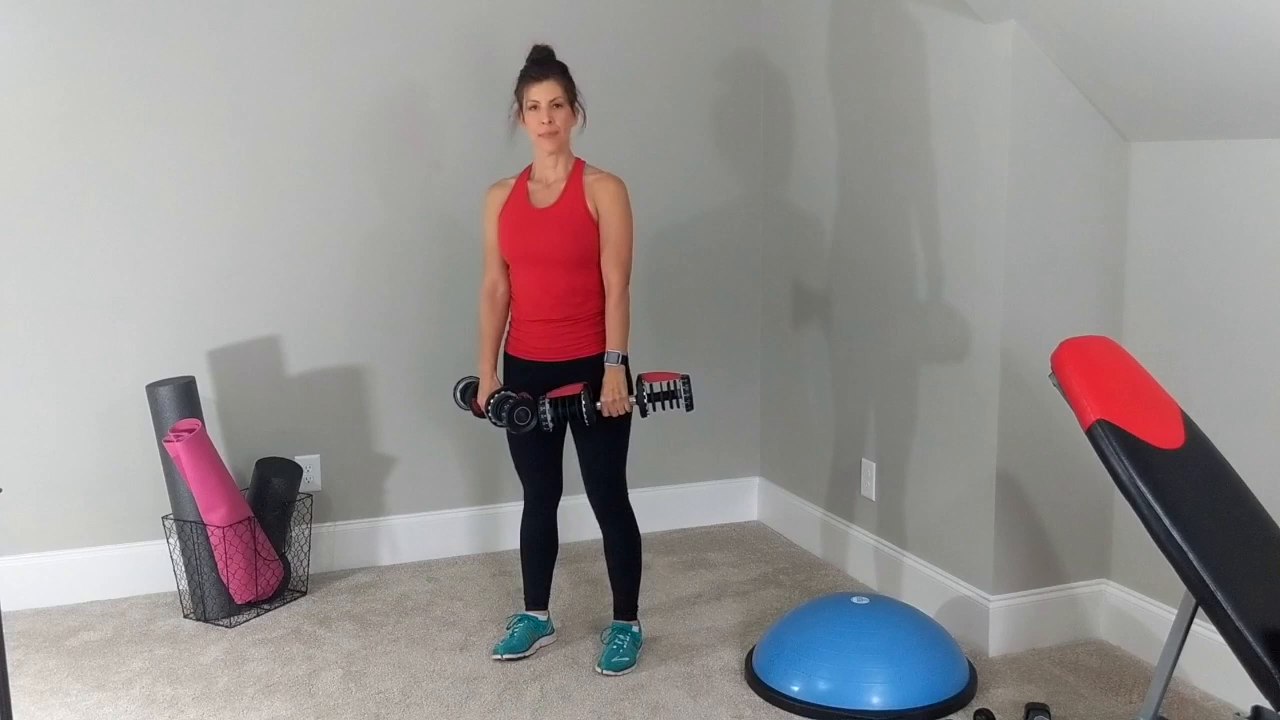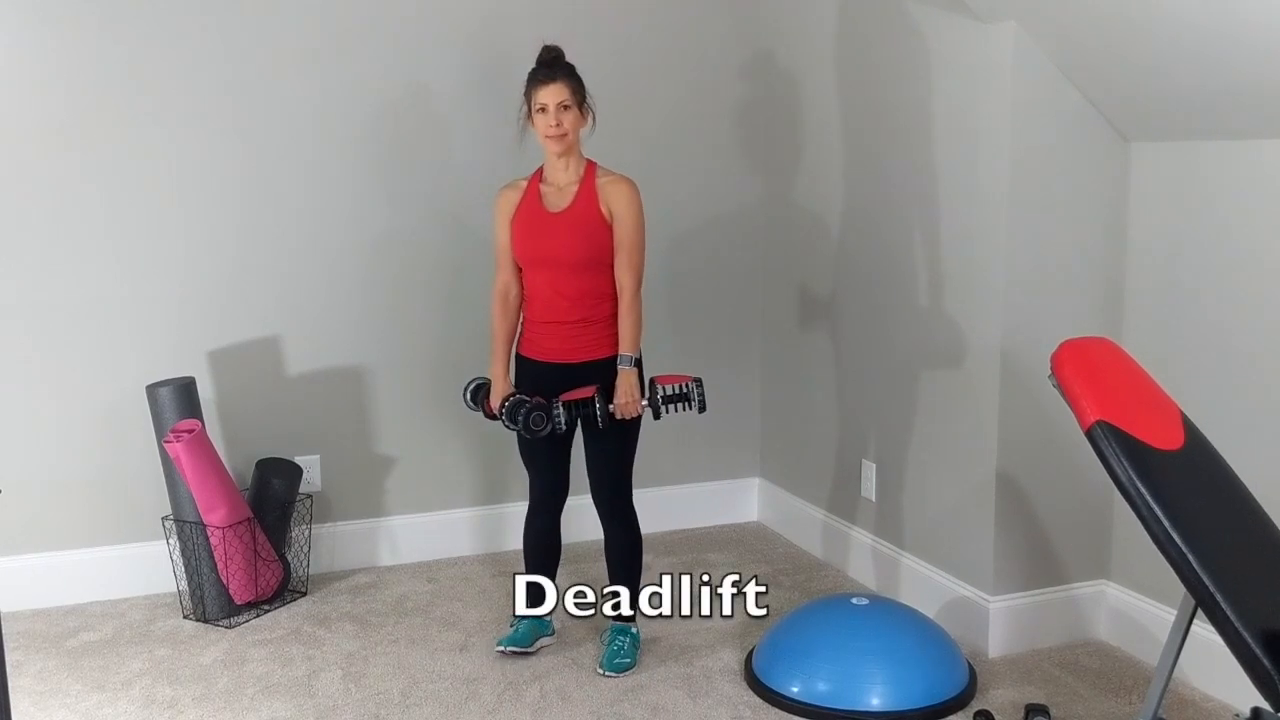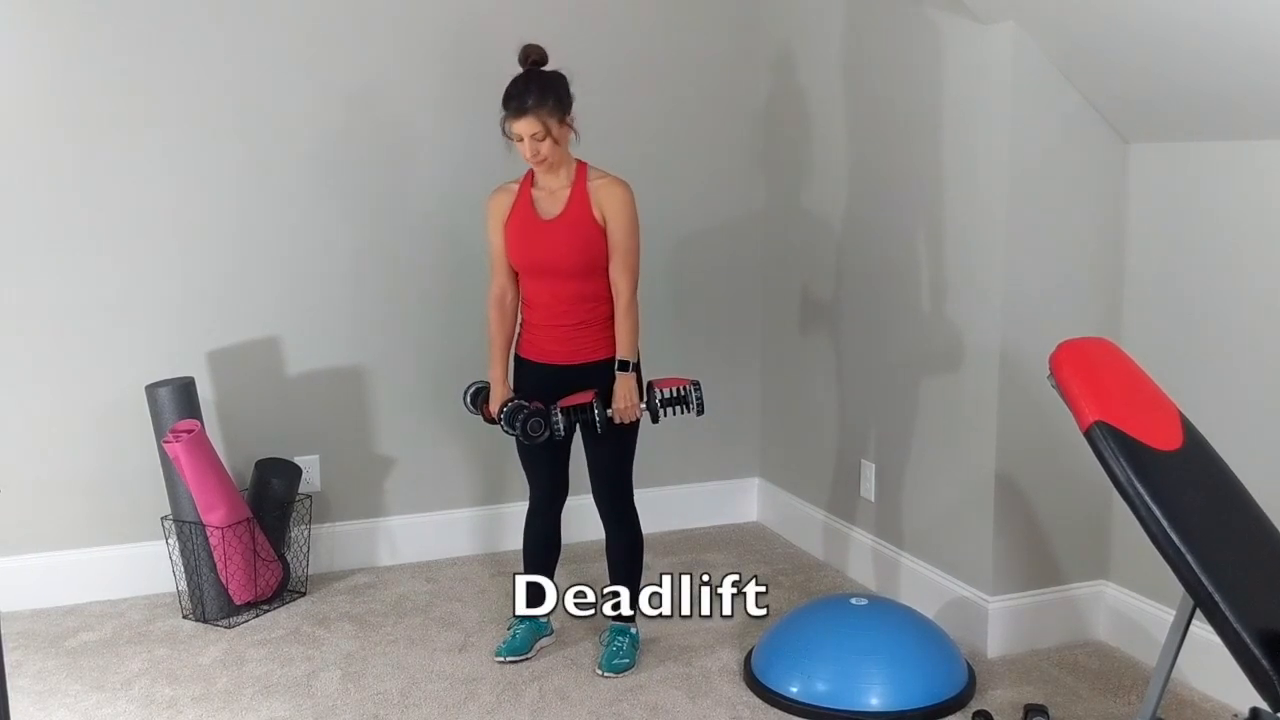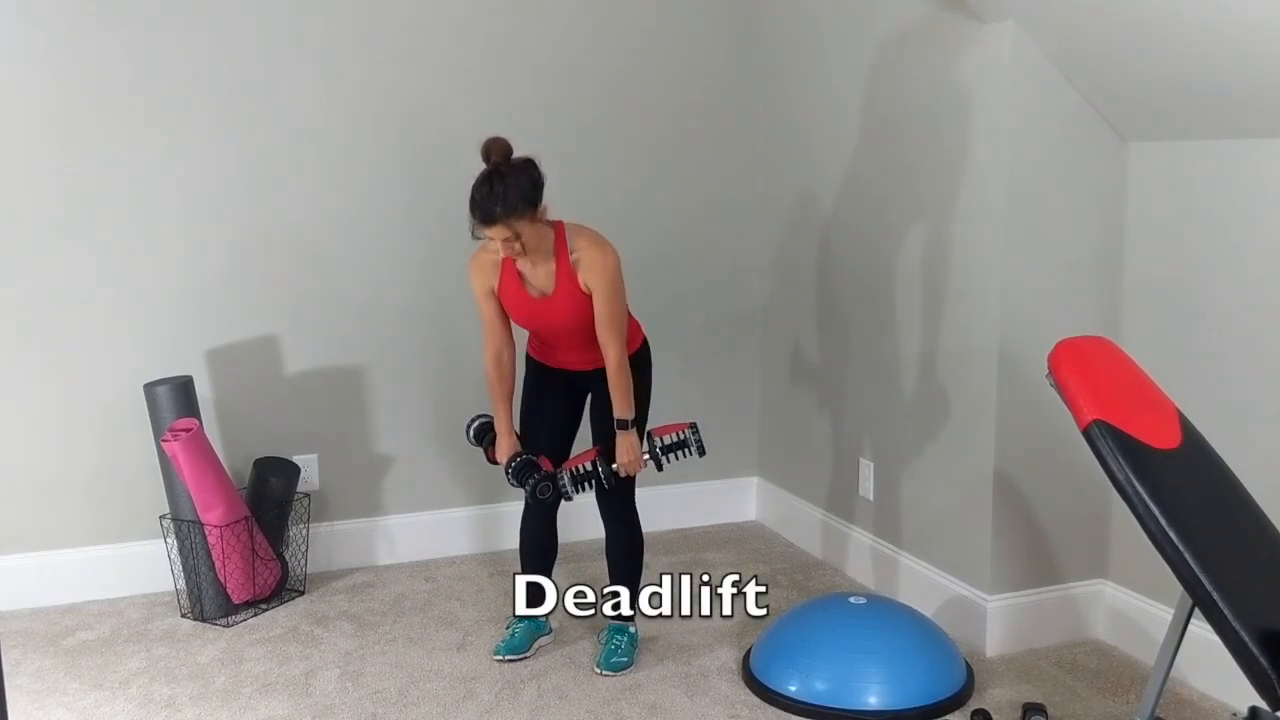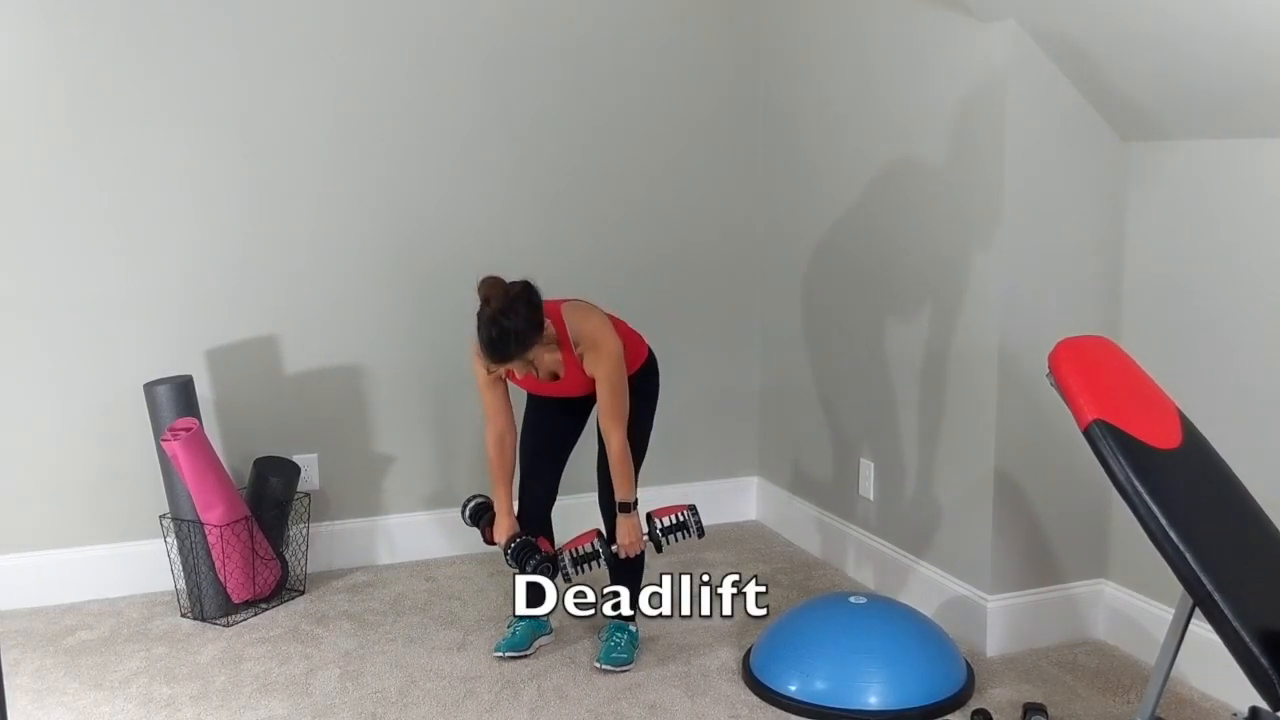
dt=1s
person 1, frame 1
left shoulder: (603, 189)
right shoulder: (500, 196)
left elbow: (615, 286)
right elbow: (494, 288)
left wrist: (615, 366)
right wrist: (486, 370)
left hip: (590, 366)
right hip: (526, 368)
left knee: (607, 496)
right knee: (538, 496)
left ankle: (625, 622)
right ankle: (535, 614)
person 1, frame 2
left shoulder: (616, 192)
right shoulder: (511, 199)
left elbow: (628, 289)
right elbow: (507, 290)
left wrist: (628, 369)
right wrist: (499, 373)
left hip: (603, 367)
right hip: (537, 369)
left knee: (612, 498)
right knee: (544, 495)
left ankle: (623, 624)
right ankle: (535, 615)
person 1, frame 3
left shoulder: (609, 194)
right shoulder: (503, 202)
left elbow: (624, 292)
right elbow: (503, 295)
left wrist: (625, 374)
right wrist: (498, 377)
left hip: (603, 368)
right hip: (537, 371)
left knee: (613, 500)
right knee: (543, 498)
left ankle: (623, 625)
right ankle: (534, 617)
person 1, frame 4
left shoulder: (592, 254)
right shoulder: (485, 266)
left elbow: (613, 351)
right elbow: (498, 352)
left wrist: (625, 428)
right wrist: (503, 429)
left hip: (616, 366)
right hip: (549, 370)
left knee: (614, 497)
right knee: (539, 494)
left ankle: (622, 624)
right ankle: (533, 617)
person 1, frame 5
left shoulder: (596, 338)
right shoulder: (489, 352)
left elbow: (615, 434)
right elbow: (500, 431)
left wrist: (627, 511)
right wrist: (502, 511)
left hip: (631, 376)
right hip: (555, 392)
left knee: (612, 503)
right knee: (533, 497)
left ankle: (623, 622)
right ankle: (533, 615)
